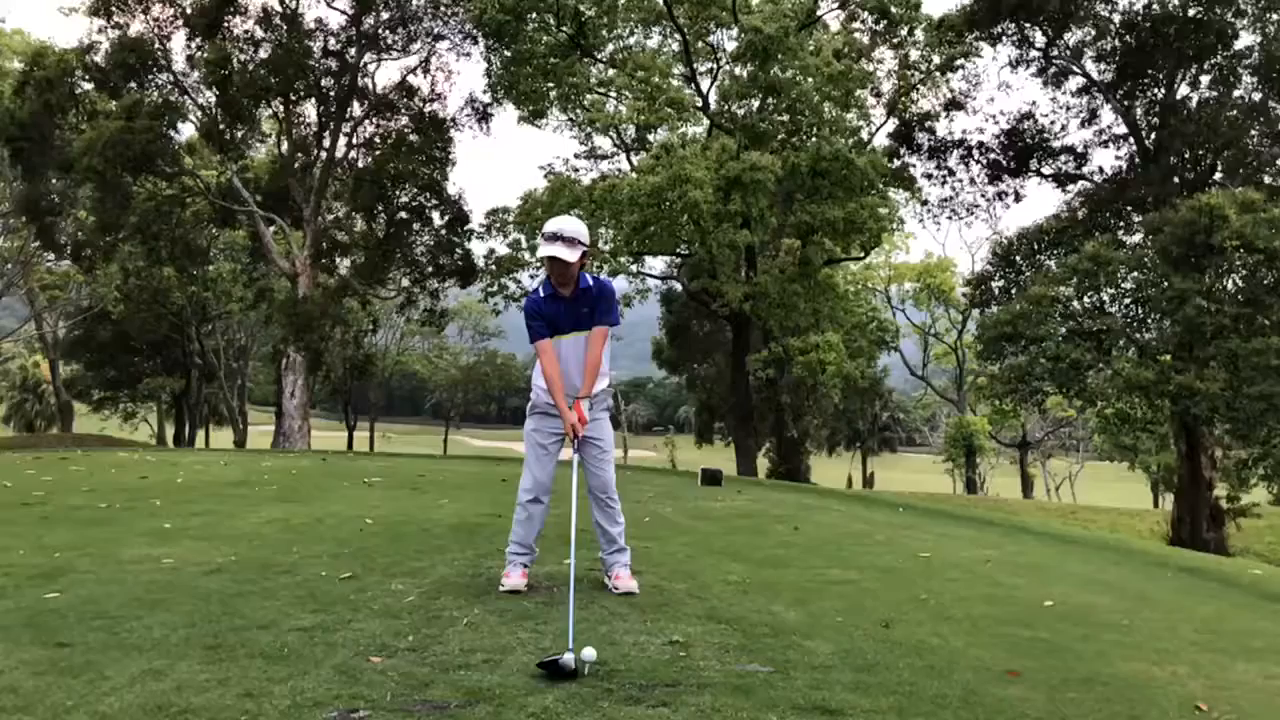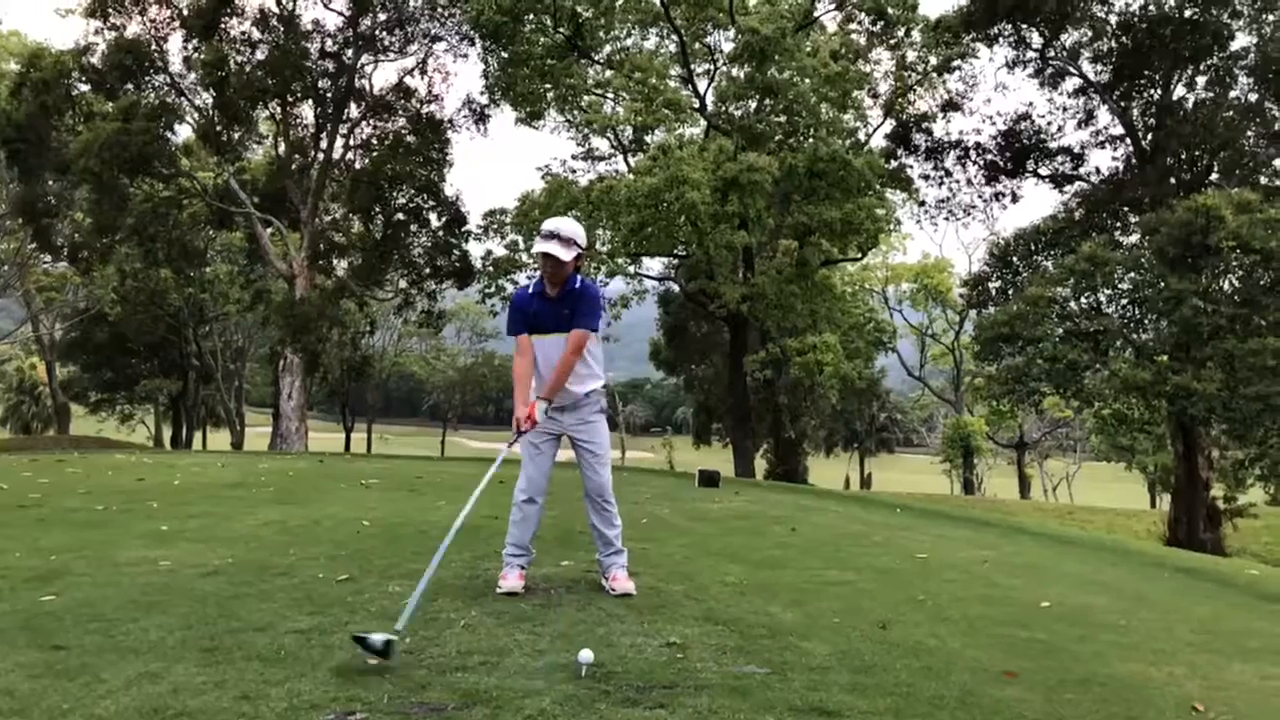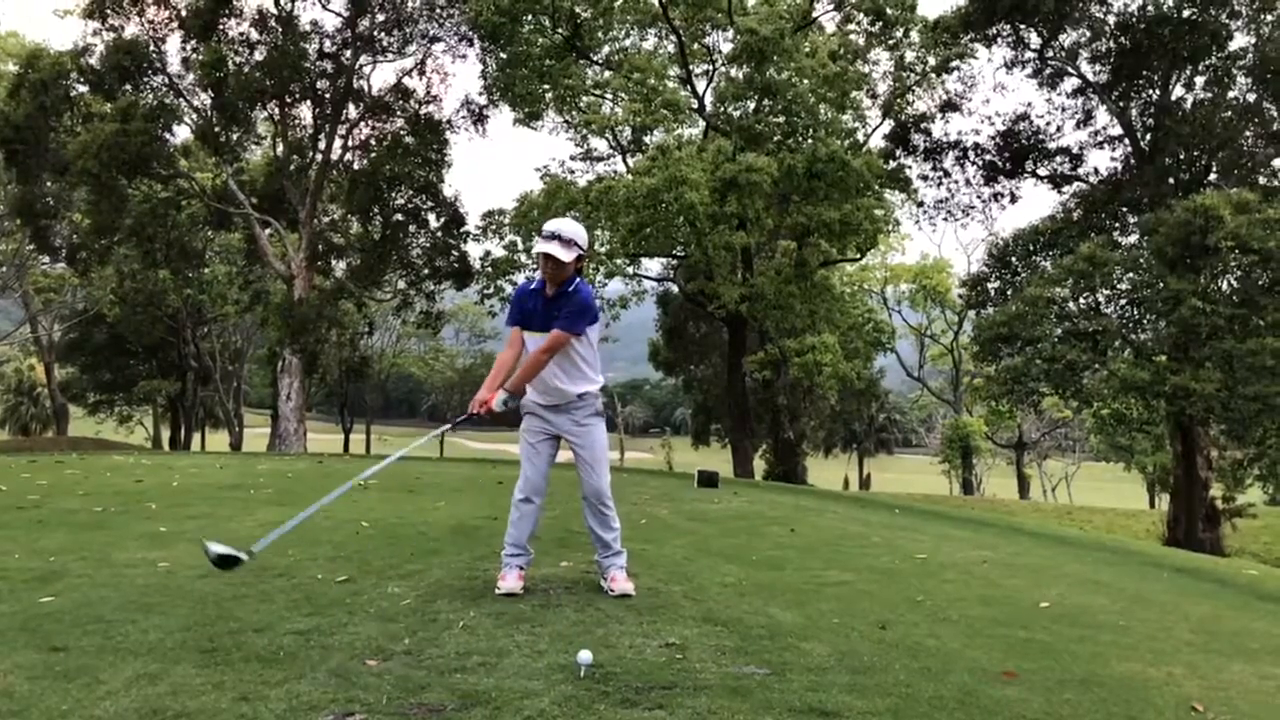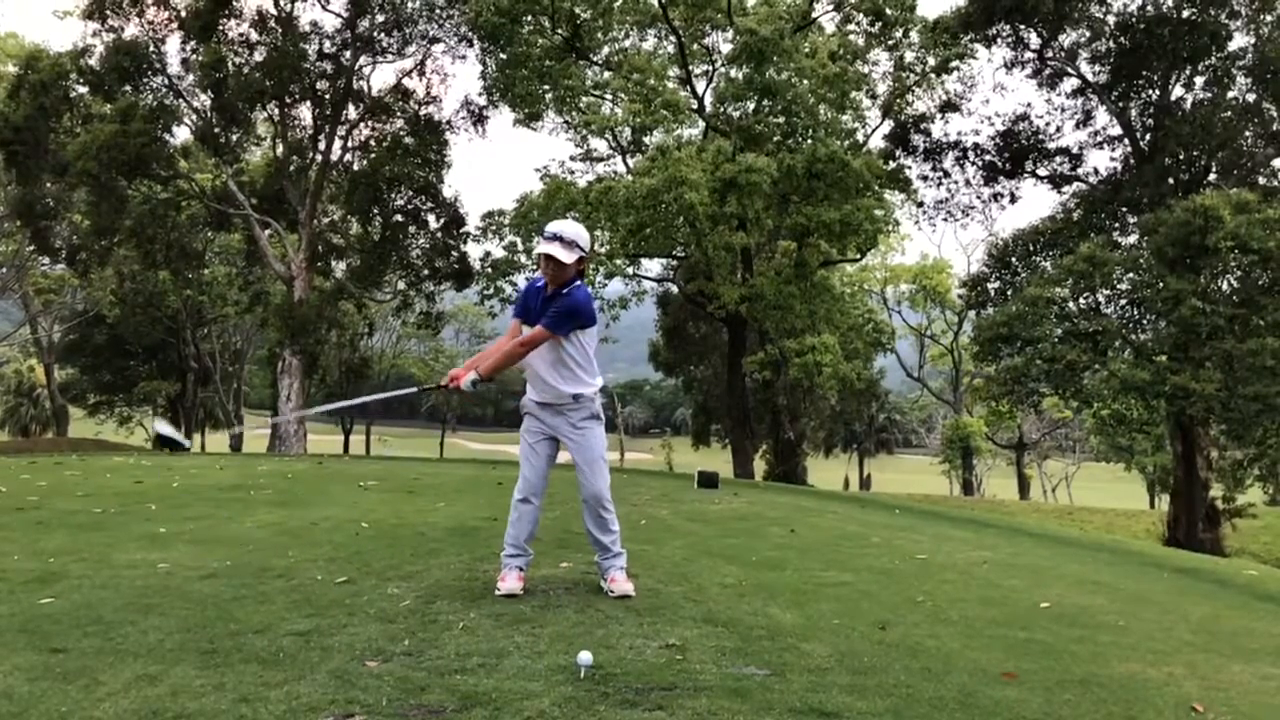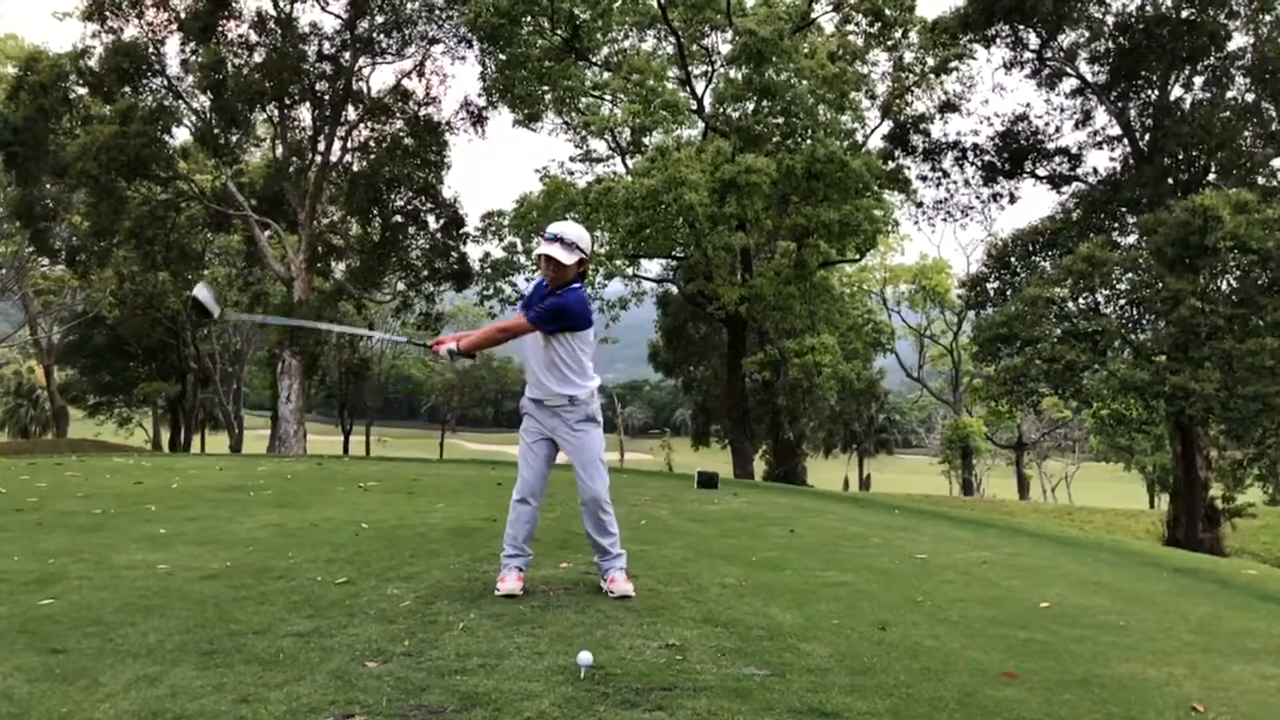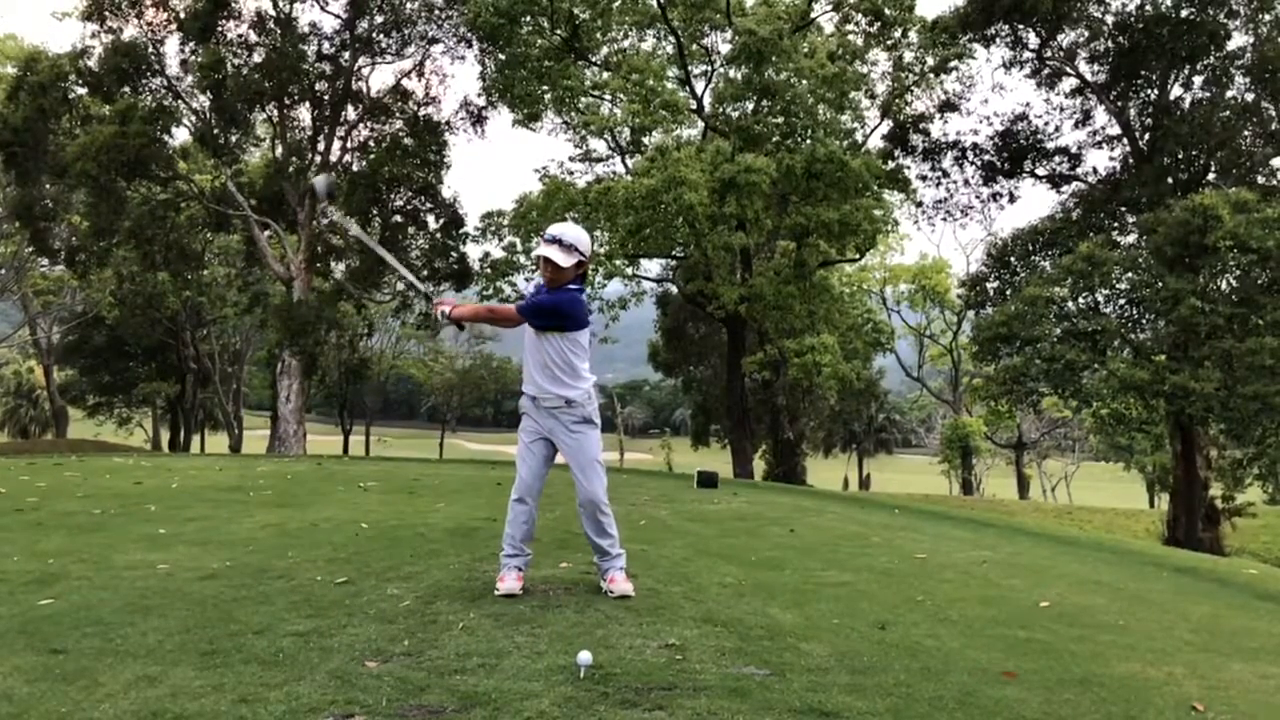
dt=0.5s
person 1, frame 1
left shoulder: (602, 291)
right shoulder: (535, 303)
left elbow: (595, 350)
right elbow: (548, 360)
left wrist: (583, 401)
right wrist: (565, 411)
left hip: (593, 403)
right hip: (546, 405)
left knee: (604, 486)
right knee: (534, 487)
left ankle: (617, 564)
right ankle: (518, 562)
person 1, frame 2
left shoulder: (587, 294)
right shoulder: (522, 299)
left elbow: (571, 353)
right elbow: (523, 356)
left wrist: (543, 403)
right wrist: (522, 404)
left hip: (585, 404)
right hip: (537, 405)
left knee: (599, 487)
right knee: (529, 487)
left ankle: (614, 565)
right ankle: (515, 563)
person 1, frame 3
left shoulder: (581, 298)
right shoulder: (524, 293)
left elbow: (545, 353)
right elbow: (512, 349)
left wrist: (504, 394)
right wrist: (487, 388)
left hip: (582, 406)
right hip: (538, 407)
left knee: (597, 489)
right knee: (528, 488)
left ankle: (613, 565)
right ankle: (513, 564)
person 1, frame 4
left shoulder: (577, 300)
right shoulder: (532, 289)
left elbow: (524, 346)
right elbow: (508, 338)
left wrist: (477, 376)
right wrist: (466, 366)
left hip: (580, 408)
right hip: (538, 407)
left knee: (596, 490)
right knee: (527, 489)
left ankle: (613, 567)
right ankle: (514, 565)
person 1, frame 5
left shoulder: (571, 302)
right shoulder: (541, 288)
left elbow: (508, 331)
right elbow: (507, 326)
left wrist: (458, 347)
right wrist: (460, 337)
left hip: (577, 410)
right hip: (537, 408)
left knee: (594, 492)
right knee: (526, 489)
left ankle: (612, 567)
right ankle: (513, 565)
person 1, frame 6
left shoulder: (566, 301)
right shoulder: (545, 288)
left elbow: (501, 314)
right elbow: (509, 318)
left wrist: (452, 312)
right wrist: (461, 309)
left hip: (574, 411)
right hip: (536, 408)
left knee: (592, 493)
right knee: (524, 489)
left ankle: (612, 567)
right ankle: (512, 565)
